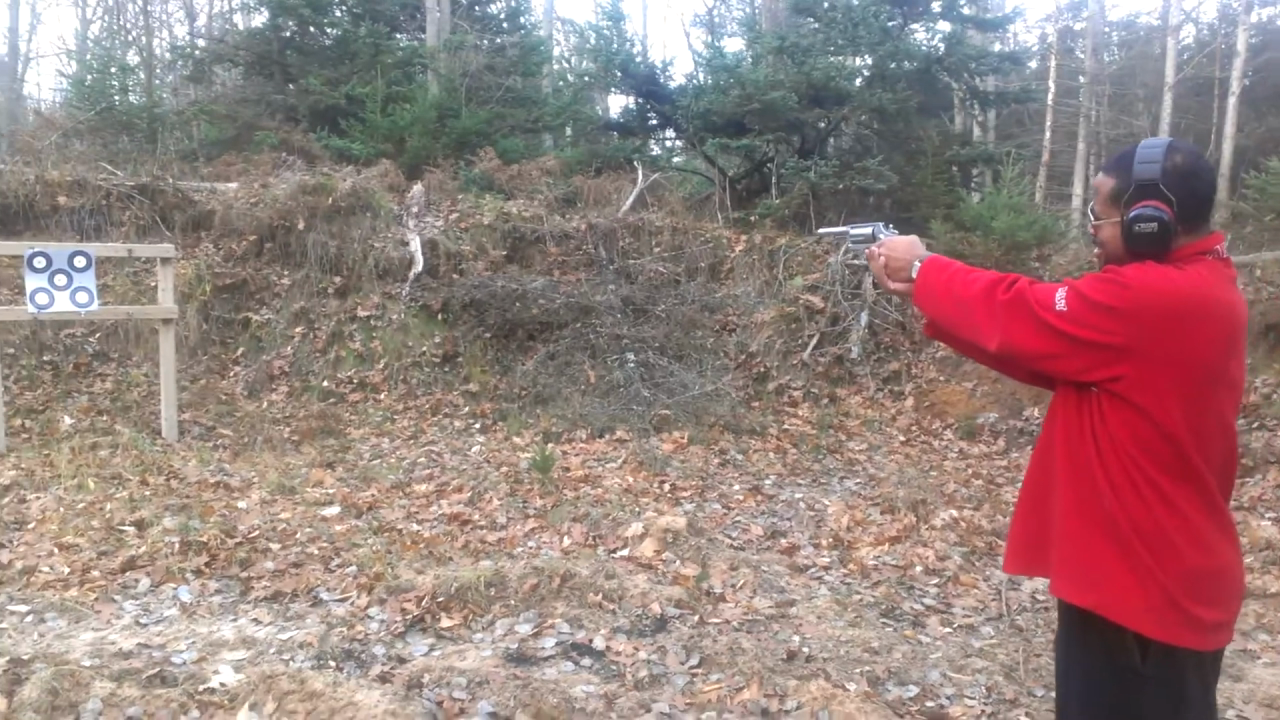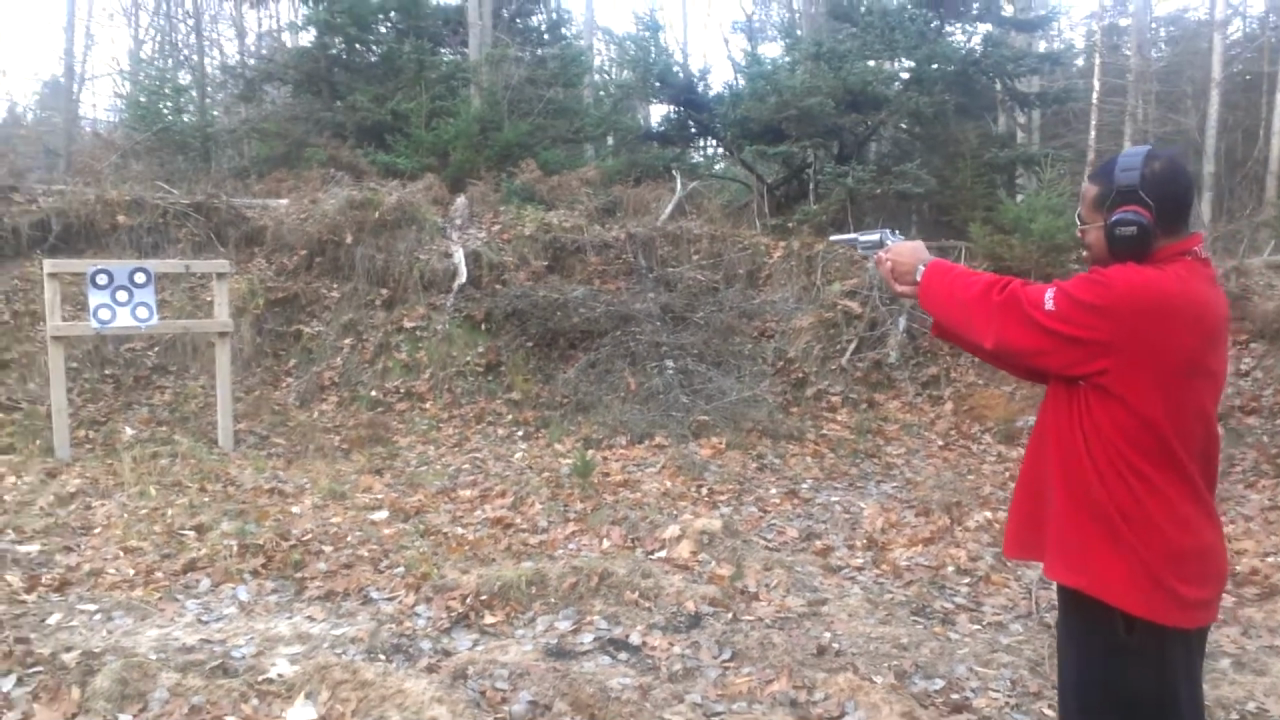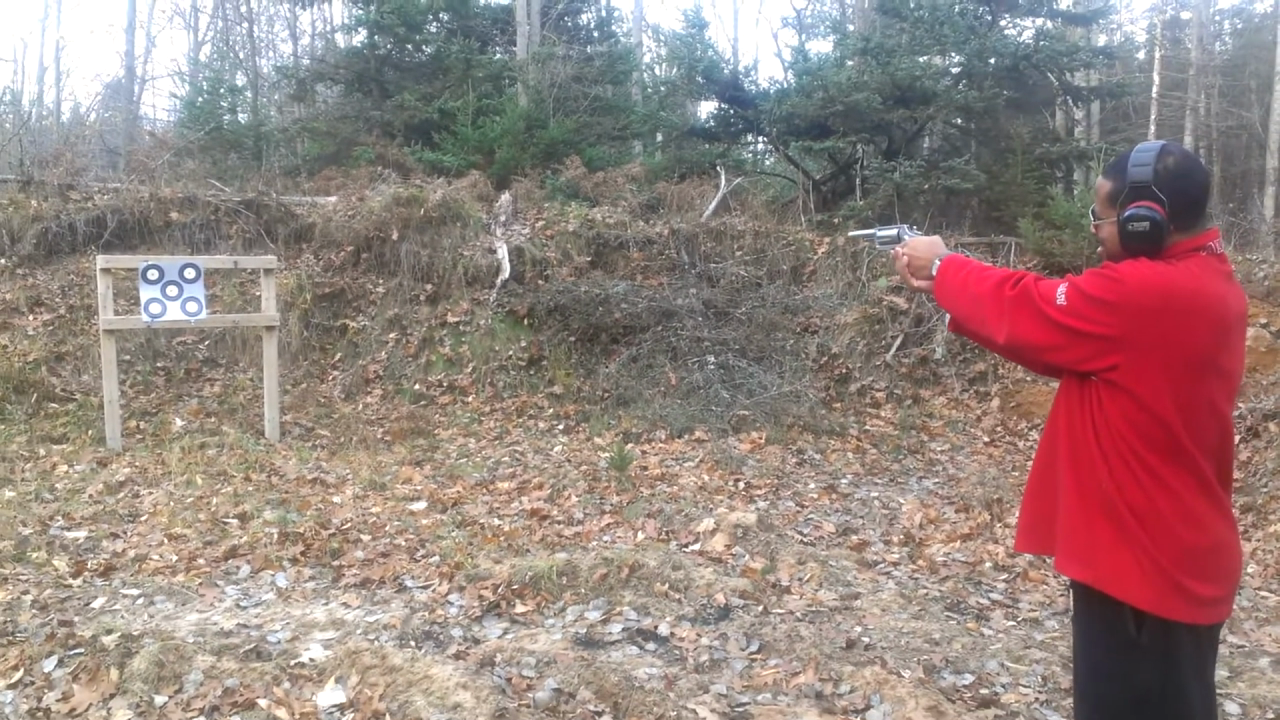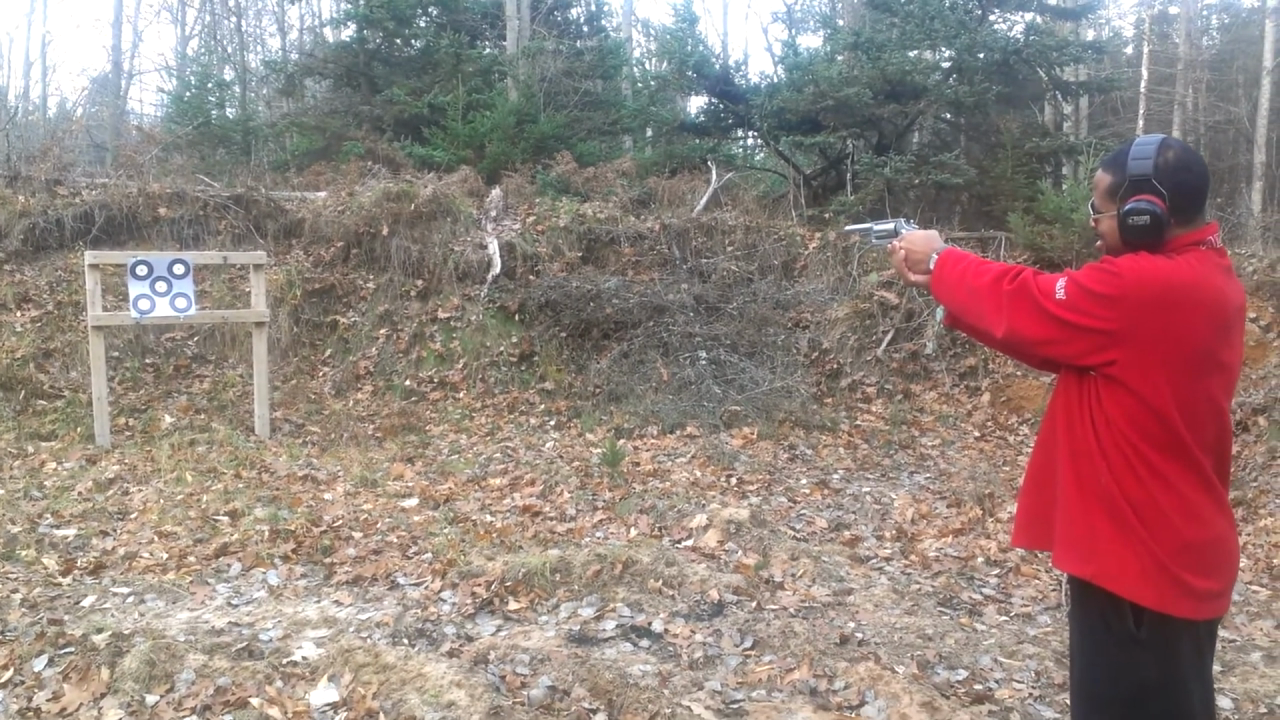
dt=1s
person 1, frame 1
left shoulder: (1152, 301)
right shoulder: (1194, 288)
left elbow: (1020, 316)
right elbow: (1047, 344)
left wrist: (921, 269)
right wrist: (929, 288)
left hip: (1146, 588)
right hip: (1160, 576)
person 1, frame 2
left shoulder: (1132, 299)
right shoulder: (1183, 286)
left elbow: (1015, 316)
right elbow: (1042, 333)
left wrist: (926, 272)
right wrist: (934, 290)
left hip: (1133, 570)
right hip: (1156, 558)
person 1, frame 3
left shoulder: (1143, 294)
right shoulder: (1205, 282)
left elbow: (1028, 311)
right elbow: (1059, 327)
left wrist: (941, 266)
right wrist: (951, 285)
left hip: (1147, 565)
right hip: (1176, 557)
person 1, frame 4
left shoulder: (1143, 288)
right shoulder: (1204, 276)
left elbow: (1026, 306)
right elbow: (1056, 323)
left wrist: (938, 261)
right wrist: (947, 281)
left hip: (1145, 561)
right hip: (1171, 551)
